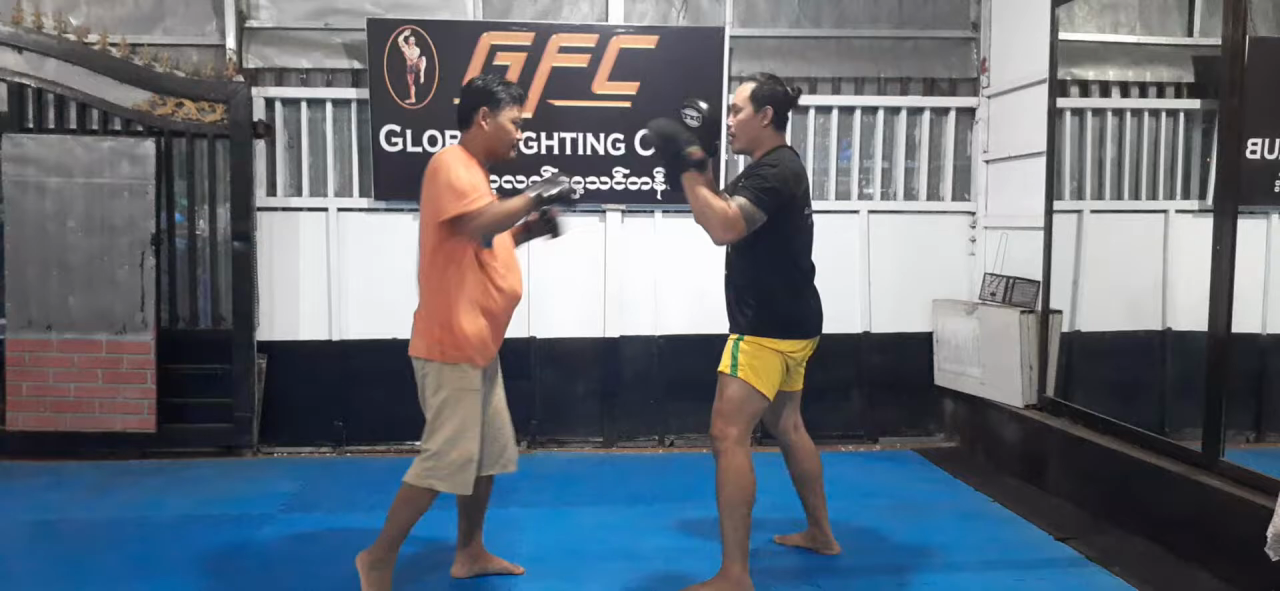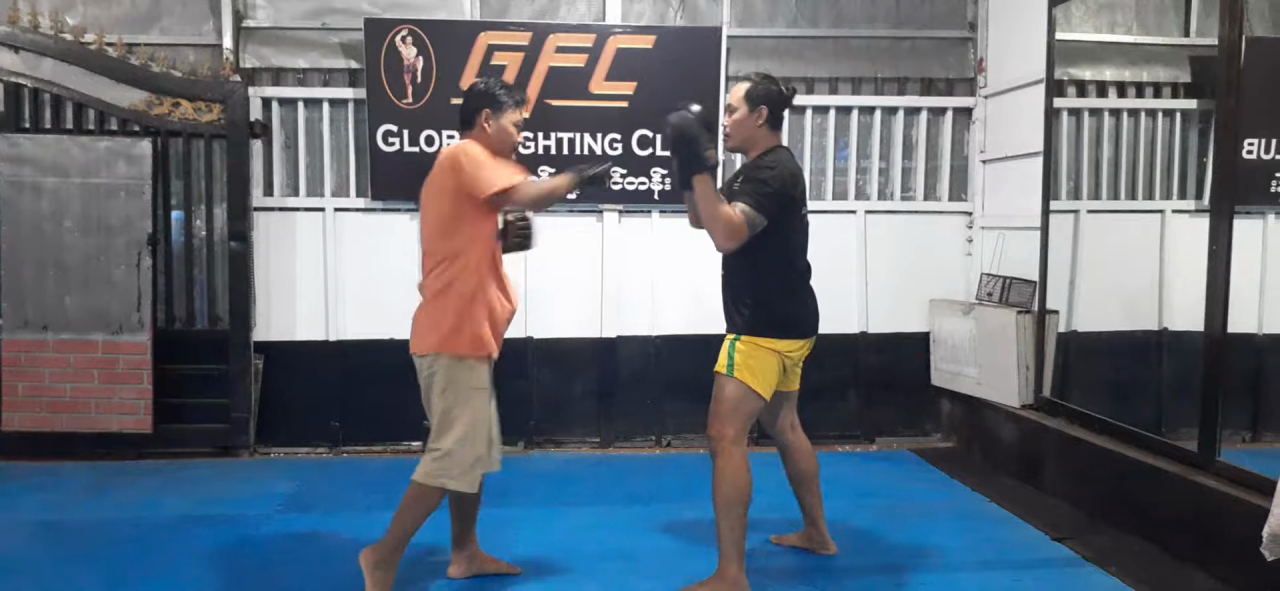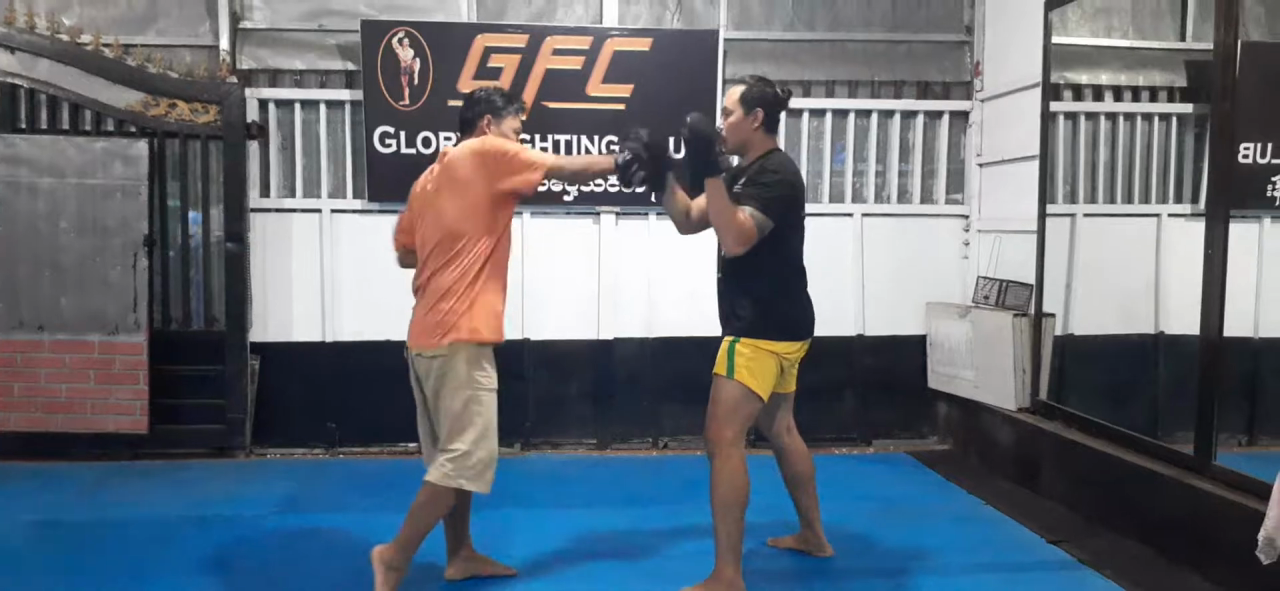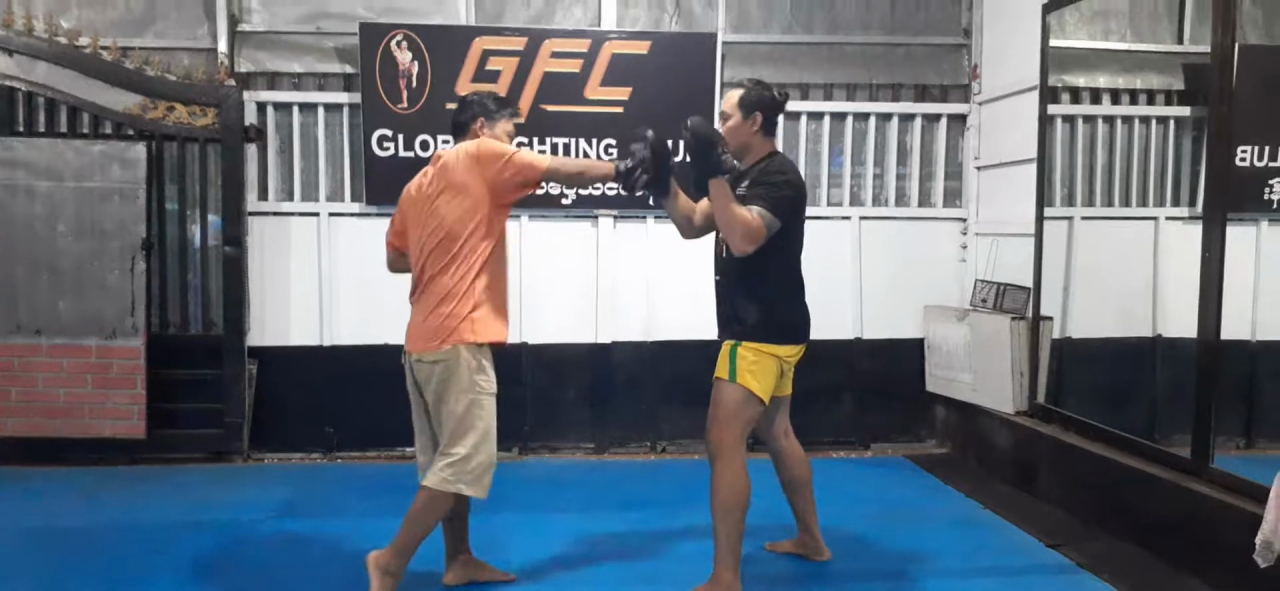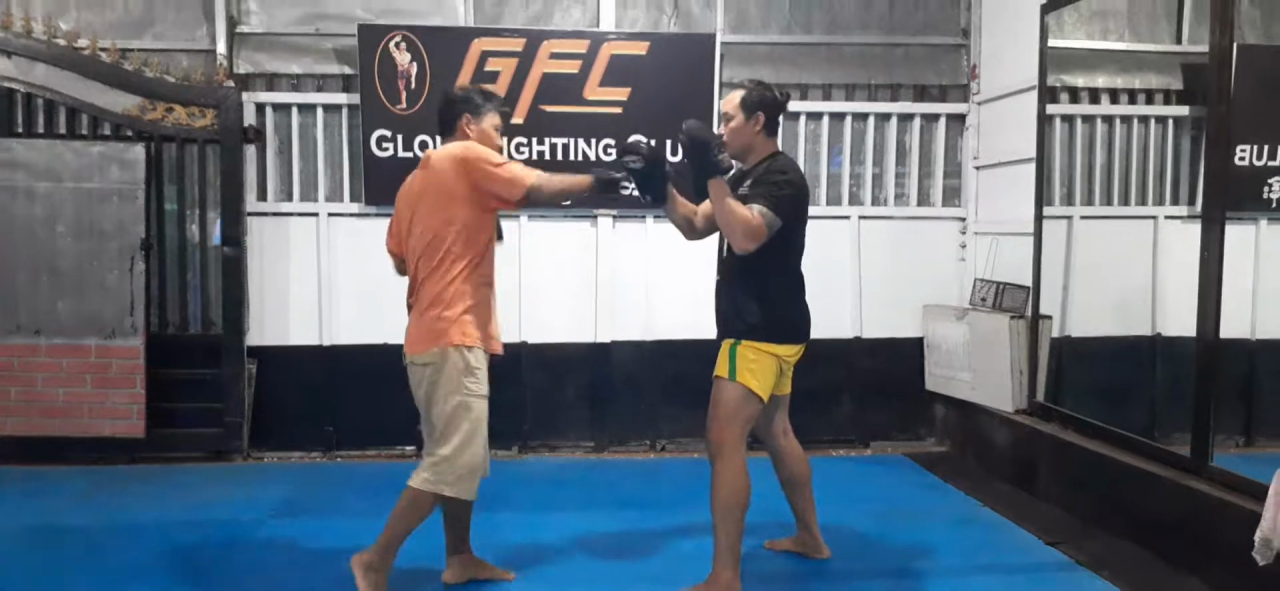
dt=0.1s
person 1, frame 1
left shoulder: (776, 171)
right shoulder: (770, 166)
left elbow: (722, 227)
right elbow: (721, 215)
left wrist: (686, 166)
right wrist: (696, 162)
left hip: (770, 327)
right hip: (784, 322)
left knee: (727, 435)
right knee: (786, 425)
right ankle: (820, 533)
person 1, frame 2
left shoulder: (773, 172)
right shoulder: (760, 168)
left elbow: (726, 235)
right elbow: (705, 218)
left wrist: (697, 168)
right wrist: (693, 172)
left hip: (766, 327)
right hip: (782, 322)
left knee: (725, 436)
right knee: (783, 426)
right ankle: (817, 533)
person 1, frame 3
left shoulder: (776, 174)
right shoulder: (745, 173)
left elbow: (736, 240)
right elbow: (689, 220)
left wrist: (710, 171)
right wrist: (663, 176)
left hip: (764, 329)
right hip: (772, 325)
left knee: (723, 438)
right knee: (779, 428)
right ankle: (813, 535)
person 1, frame 4
left shoulder: (779, 177)
right shoulder: (745, 176)
left elbow: (743, 240)
right elbow: (692, 225)
left wrist: (714, 173)
left hip: (763, 332)
right hip: (769, 329)
left knee: (724, 442)
right knee: (776, 432)
right ankle: (811, 539)
person 1, frame 5
left shoulder: (780, 176)
right shoulder: (746, 177)
left elbow: (745, 238)
right elbow: (695, 226)
left wrist: (711, 175)
right wrist: (659, 186)
left hip: (764, 331)
right hip: (762, 328)
left knee: (724, 442)
right knee: (775, 431)
right ankle: (810, 538)
person 2, frame 1
left shoulder: (472, 173)
right shoulder: (451, 163)
right elbow: (476, 224)
left wrist: (531, 227)
right wrist: (536, 195)
left hip: (475, 342)
right hip: (450, 342)
left knee: (490, 449)
right knee: (444, 456)
person 2, frame 2
left shoulder: (469, 166)
right shoulder: (465, 156)
right elbow: (529, 195)
right wrist: (580, 174)
left hip: (468, 336)
right hip: (454, 336)
left knee: (478, 449)
right knee: (454, 454)
person 2, frame 3
left shoulder: (429, 178)
right shoulder: (485, 154)
left elbow: (405, 254)
right elbow: (564, 168)
right wrist: (621, 160)
left hip: (430, 335)
right hip: (459, 335)
left knee: (455, 453)
right knee: (464, 456)
person 2, frame 4
left shoulder: (419, 183)
right shoulder: (481, 157)
left elbow: (396, 259)
right elbow: (563, 170)
right wrist: (622, 167)
left hip: (427, 339)
right hip: (458, 339)
left knee: (452, 456)
right knee: (464, 459)
person 2, frame 5
left shoulder: (414, 181)
right shoulder: (470, 159)
left elbow: (401, 260)
right elbow: (546, 187)
right wrist: (597, 179)
left hip: (426, 338)
right hip: (454, 338)
left knee: (466, 454)
right knee: (454, 459)
